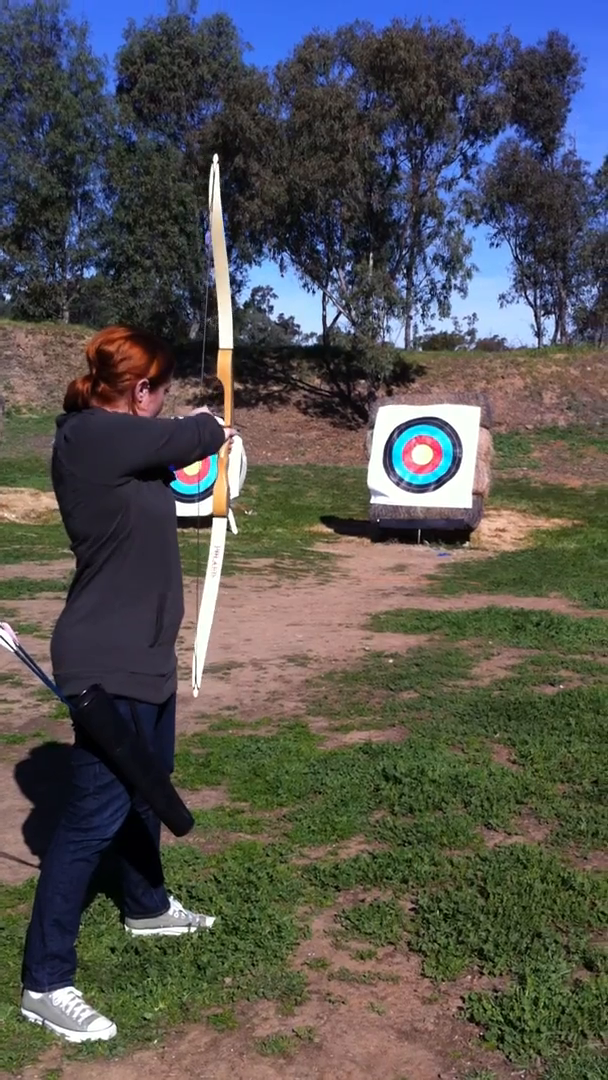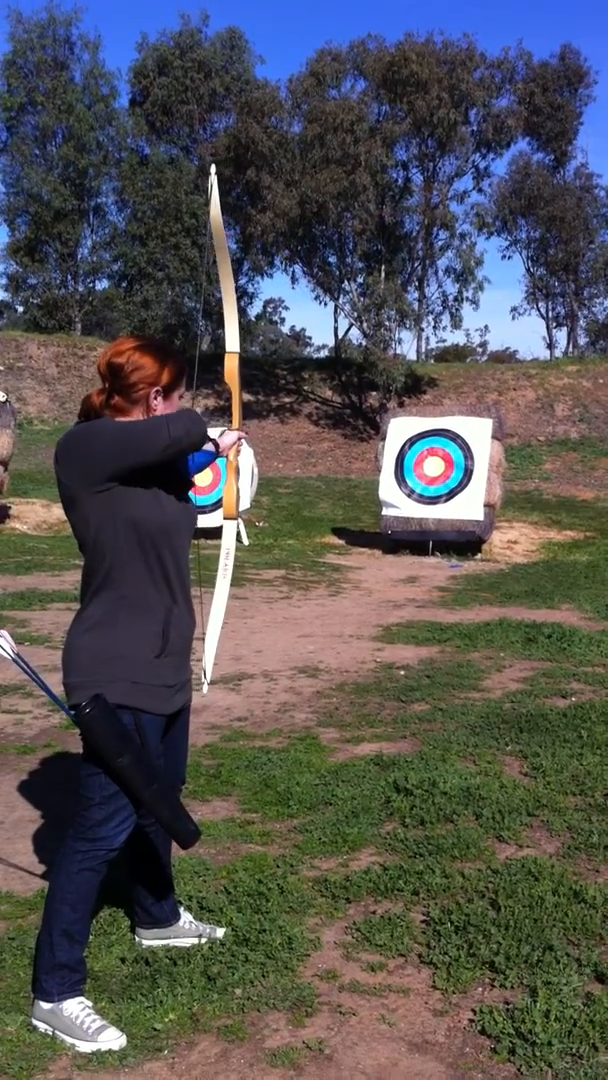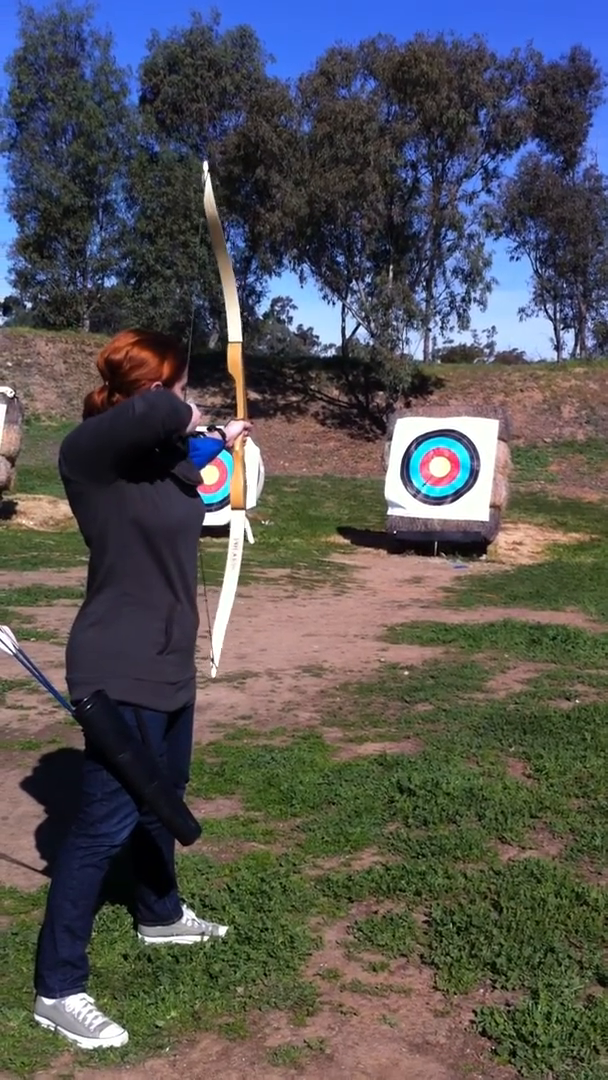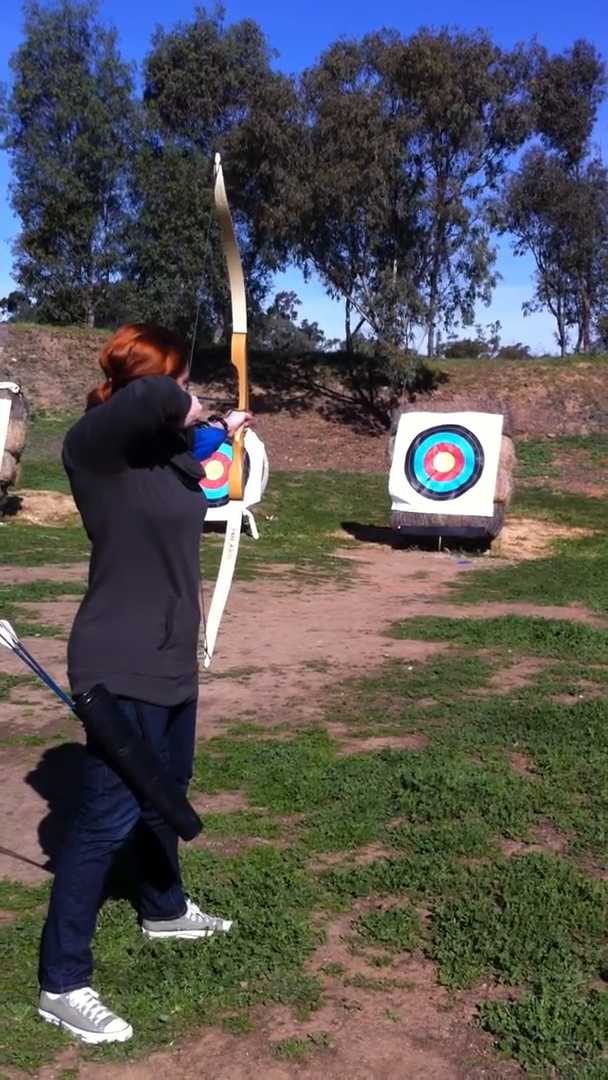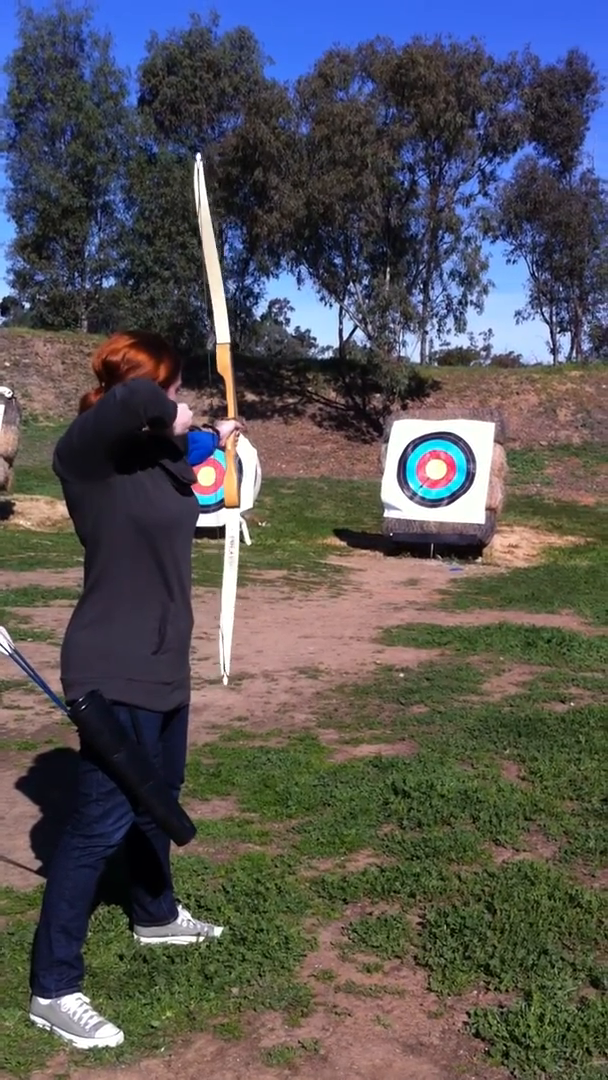
dt=1s
person 1, frame 1
left shoulder: (117, 442)
right shoulder: (92, 438)
right elbow: (194, 437)
left wrist: (194, 434)
right wrist: (208, 427)
left hip: (140, 653)
right hip: (108, 662)
left knee: (144, 787)
right knee: (97, 810)
left ankle: (147, 906)
right ankle: (44, 982)
person 1, frame 2
left shoulder: (155, 460)
right shoulder: (84, 449)
right elbow: (184, 430)
left wrist: (212, 451)
right wrist: (199, 433)
left hip: (162, 664)
right hip: (117, 674)
right knee: (104, 821)
left ankle: (158, 917)
right ankle: (55, 993)
person 1, frame 3
left shoulder: (161, 454)
right shoulder: (88, 450)
right elbow: (153, 414)
left wrist: (218, 441)
right wrist: (185, 417)
left hip: (166, 660)
right hip: (120, 669)
right knee: (106, 819)
left ankle: (160, 914)
right ankle: (57, 990)
person 1, frame 4
left shoulder: (165, 446)
right shoulder: (92, 444)
right elbow: (152, 399)
left wrist: (219, 430)
right wrist: (183, 409)
left hip: (168, 655)
right hip: (121, 664)
right knee: (109, 814)
left ankle: (165, 909)
right ankle: (62, 984)
person 1, frame 5
left shoulder: (157, 451)
right shoulder: (86, 451)
right elbow: (132, 401)
left wrist: (211, 437)
right wrist: (167, 416)
left hip: (160, 660)
right hip: (115, 669)
right knee: (103, 818)
left ankle: (156, 915)
right ankle: (53, 988)
